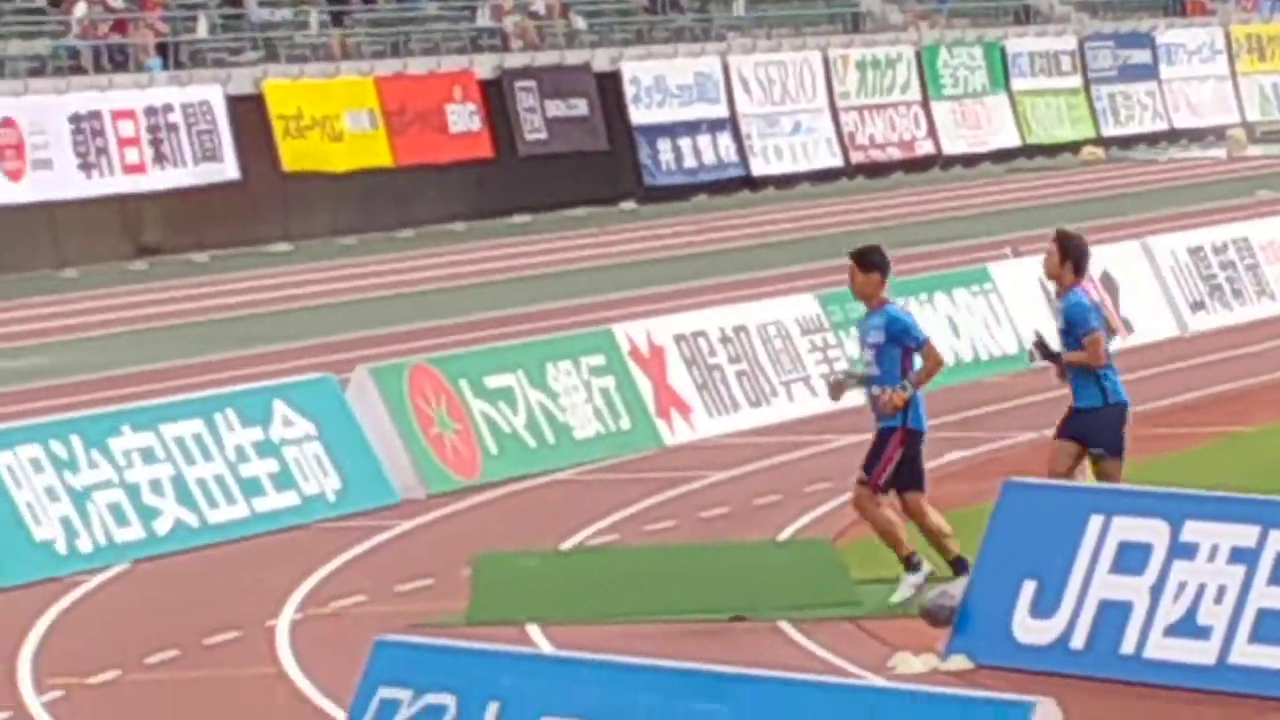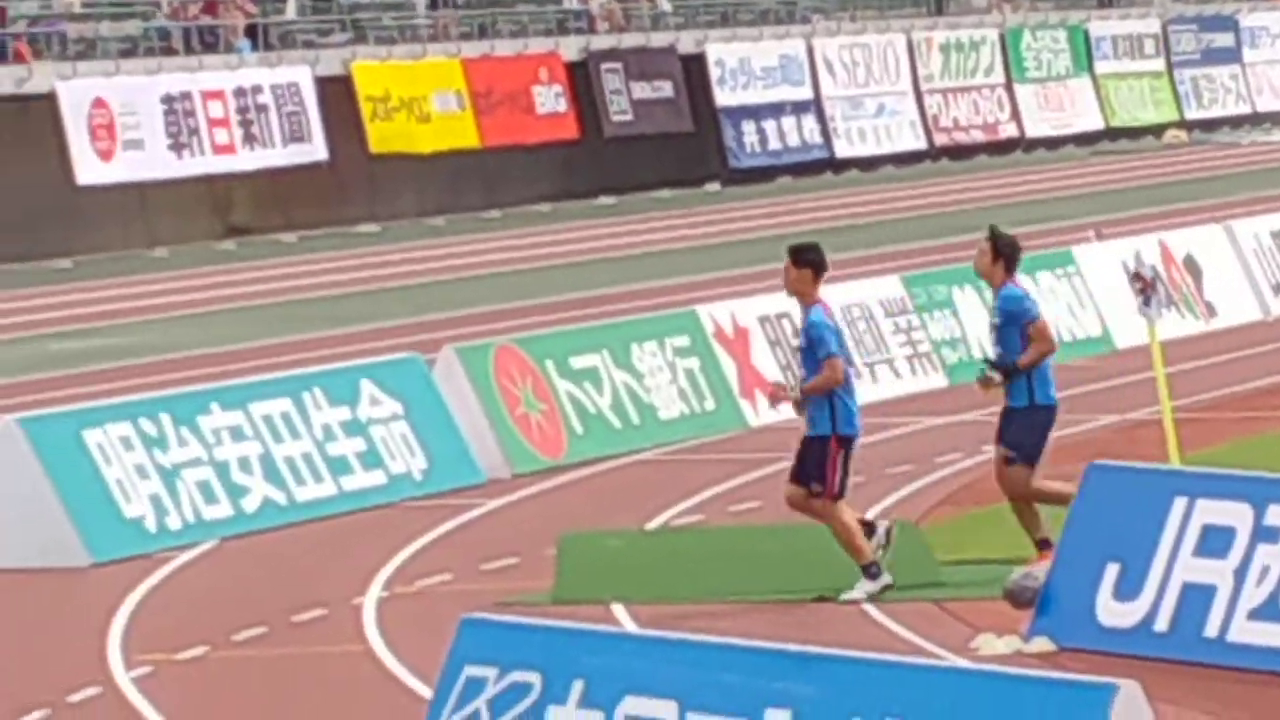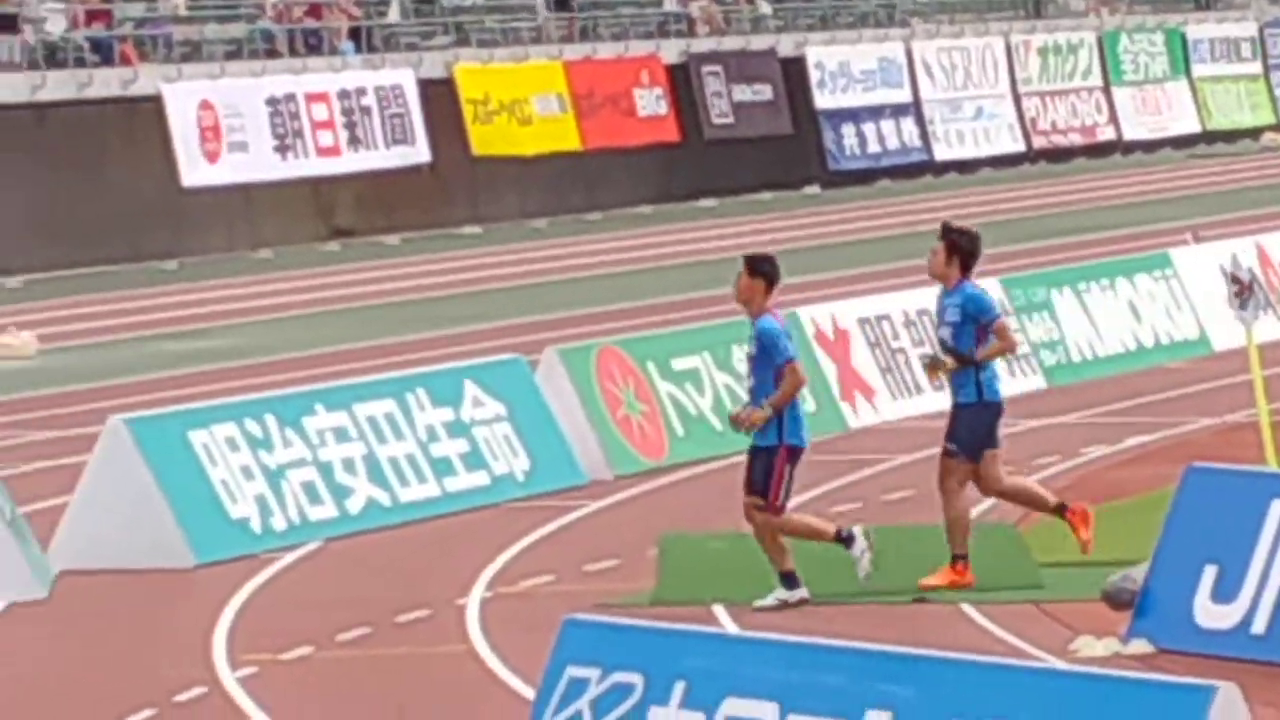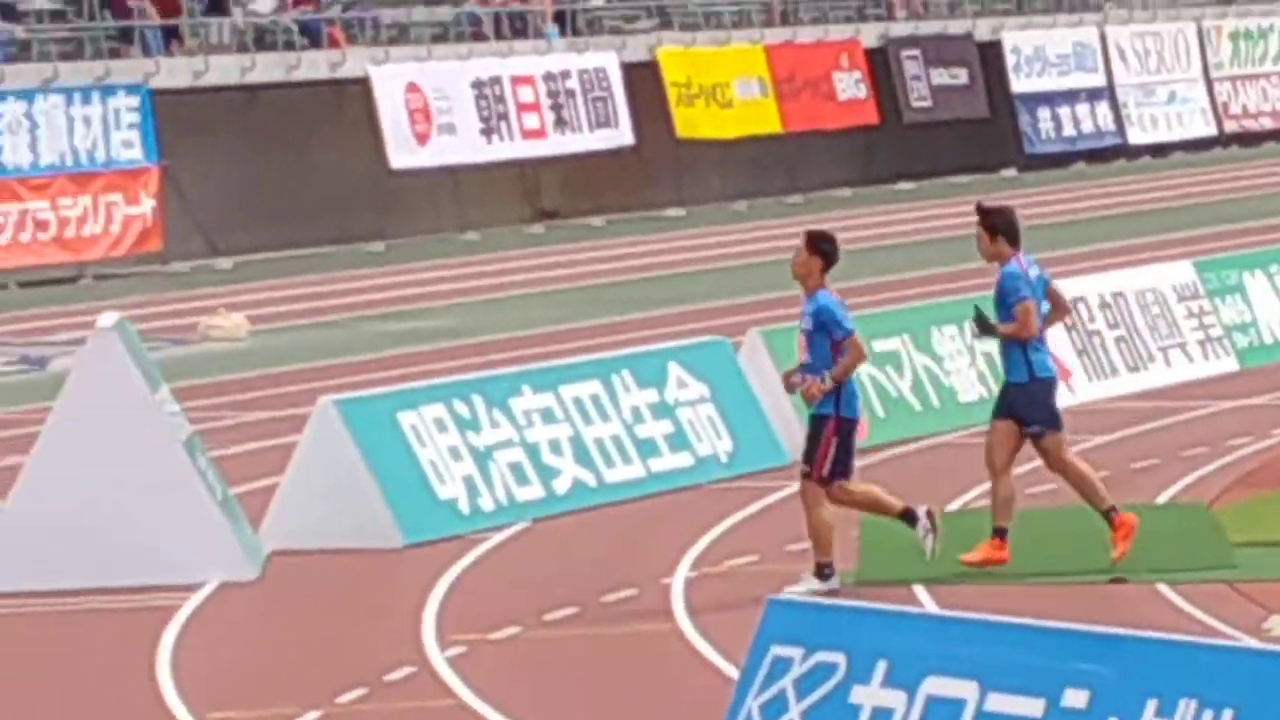
dt=0.3s
person 1, frame 1
left shoulder: (895, 317)
right shoulder: (868, 320)
left elbow: (934, 360)
left wrist: (903, 391)
right wrist: (849, 379)
left hip: (901, 424)
right hip: (889, 424)
left knee: (863, 497)
right knee: (914, 505)
left ankle: (913, 565)
right ankle: (963, 571)
person 1, frame 2
left shoulder: (817, 321)
right shoulder: (817, 315)
left elbow: (836, 373)
right elbow: (844, 362)
left wrist: (797, 393)
left hip: (833, 427)
right hip: (821, 425)
left knee: (827, 505)
right knee: (796, 498)
left ankle: (873, 575)
right ankle: (872, 531)
person 1, frame 3
left shoulder: (768, 329)
right shoulder: (768, 326)
left elbow: (796, 380)
left wrist: (764, 411)
right wrist: (750, 409)
left hip: (780, 438)
right hip: (767, 438)
left knee: (770, 517)
right knee: (755, 512)
left ankle: (848, 537)
right ankle: (790, 585)
person 1, frame 4
left shoulder: (824, 305)
right shoulder: (813, 303)
left elbow: (857, 353)
left wrist: (825, 383)
right wrist: (800, 371)
left hip: (834, 412)
right hip: (830, 411)
left knee: (811, 490)
right knee: (836, 489)
left ankle: (824, 575)
right ankle: (914, 516)
person 2, frame 1
left shoulder: (1076, 303)
right shoulder: (1069, 298)
left elbow: (1098, 357)
right elbow: (1110, 330)
left wrist: (1056, 358)
left hip: (1104, 404)
right hip: (1085, 406)
left knee: (1111, 485)
right knee: (1055, 475)
person 2, frame 2
left shoulder: (1013, 298)
right shoulder: (1003, 299)
left elbow: (1047, 342)
left wrist: (1017, 368)
right wrist: (996, 370)
left hip: (1033, 403)
right hip: (1019, 403)
left knee: (1017, 487)
right knee: (1008, 485)
right ankle: (1045, 549)
person 2, frame 3
left shoulder: (972, 296)
right shoulder: (947, 297)
left elbow: (1009, 343)
left wrist: (970, 359)
right wrist: (940, 361)
left hip: (978, 402)
right hip: (968, 401)
left knee: (950, 483)
right knee: (991, 482)
left ankle: (959, 568)
right ankle: (1070, 513)
person 2, frame 4
left shoulder: (1011, 276)
right shoulder: (1027, 267)
left elbow: (1026, 327)
right elbow: (1063, 309)
left wrist: (993, 330)
left hip: (1031, 380)
right hip: (1018, 380)
left knee: (1058, 459)
right knee: (996, 460)
left ankle: (1119, 522)
right ankle: (997, 544)
